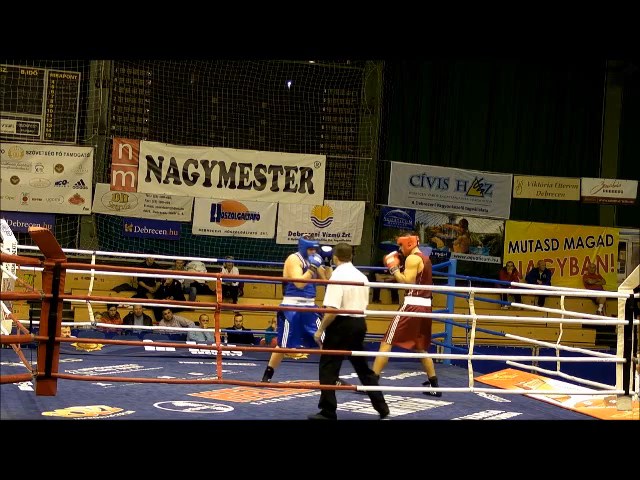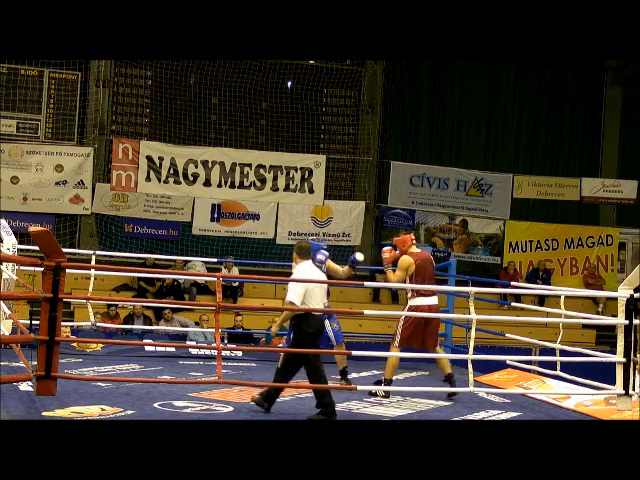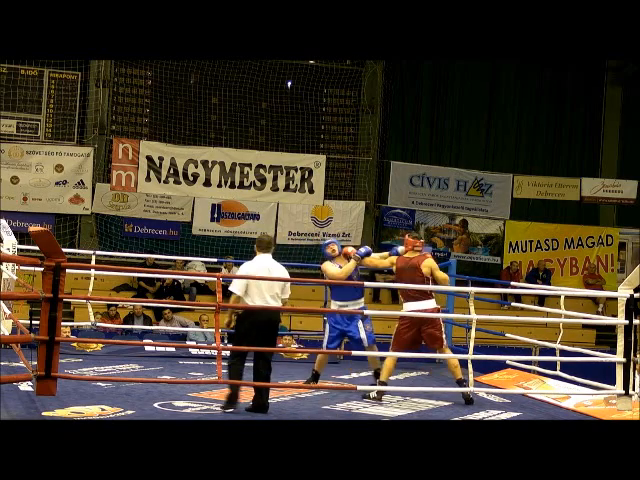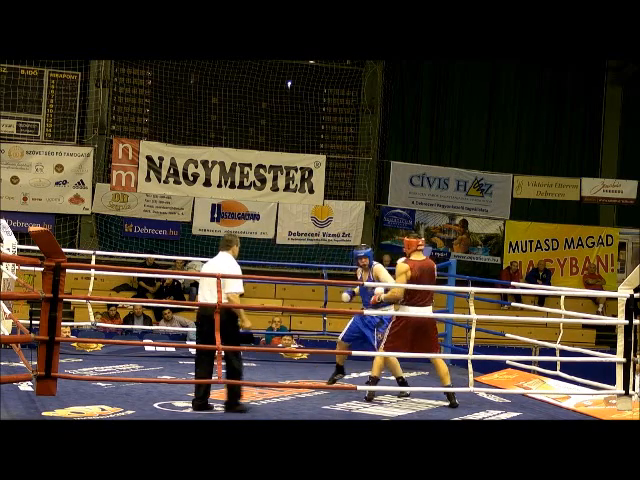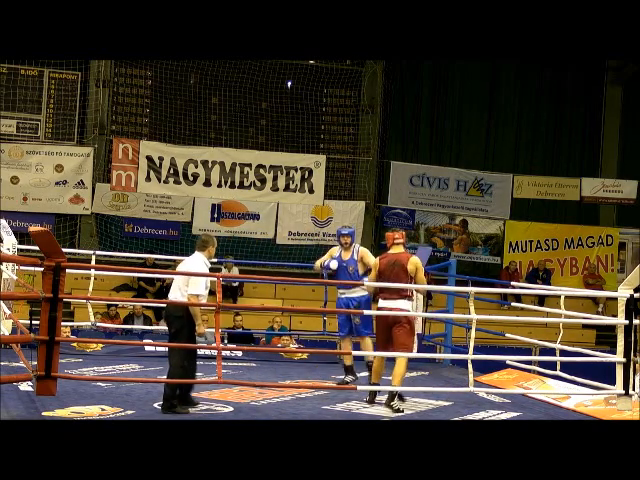
dt=0.5s
person 1, frame 1
left shoulder: (337, 277)
right shoulder: (362, 277)
left elbow: (332, 310)
left wrist: (320, 329)
left hip: (342, 325)
right hip: (359, 323)
left knee: (328, 367)
right knee: (363, 368)
left ankle: (328, 411)
right ankle: (381, 407)
person 1, frame 2
left shoulder: (299, 275)
right shoulder: (319, 274)
left elbow: (292, 305)
right elbow: (322, 303)
left wrist: (278, 323)
left hip: (304, 322)
right hip: (316, 321)
left knee: (313, 366)
right knee: (289, 362)
left ankle: (327, 408)
right ankle: (267, 398)
person 1, frame 3
left shoulder: (248, 267)
right shoulder: (281, 269)
left elbow: (236, 296)
right elbow: (284, 300)
left wrist: (229, 316)
left hip: (251, 315)
right hip: (273, 316)
left knee: (237, 356)
right knee: (264, 360)
left ankle: (233, 397)
right ankle: (261, 402)
person 1, frame 4
left shoulder: (208, 264)
right shoulder: (232, 266)
right elbow: (233, 297)
right wrist: (243, 318)
left hip: (203, 311)
right hip: (222, 313)
left knee: (204, 357)
right knee: (233, 357)
left ankle: (200, 400)
right ankle: (233, 401)
person 1, frame 5
left shoulder: (189, 262)
right shoulder: (200, 267)
right elbow: (192, 299)
right wrist: (199, 323)
left hip: (175, 309)
right hip: (182, 312)
left knee: (188, 355)
right knee: (179, 357)
left ankle: (184, 395)
right ankle: (170, 402)
person 2, frame 1
left shoulder: (413, 259)
right shoulder: (425, 258)
left elbow: (407, 282)
left wrist: (394, 268)
right wrist: (401, 263)
left hip: (413, 305)
right hip: (426, 306)
left knee: (387, 342)
right knee: (420, 348)
right ankle: (434, 385)
person 2, frame 2
left shoulder: (405, 259)
right shoulder: (428, 256)
left elbow: (394, 282)
left wrist: (387, 264)
left hip: (416, 306)
right hip: (433, 304)
left knee: (395, 347)
right knee: (434, 347)
left ankle: (385, 387)
right ankle: (451, 382)
person 2, frame 3
left shoulder: (396, 260)
right shoulder: (428, 261)
left elbow: (372, 263)
right elbow: (445, 282)
left hip: (410, 312)
right hip: (430, 310)
left knee: (394, 352)
right knee: (443, 349)
left ankle: (379, 390)
right ankle: (464, 387)
person 2, frame 4
left shoulder: (403, 266)
right shoulder: (431, 265)
left elbow: (397, 294)
left wrist: (383, 296)
left hip: (405, 315)
right hip: (425, 315)
left knee: (384, 350)
right knee: (435, 355)
left ankle: (371, 389)
right ankle: (451, 395)
person 2, frame 5
left shoulder: (379, 260)
right shoulder: (413, 260)
left elbow: (370, 288)
left hip: (383, 309)
right hip: (402, 311)
left knee: (381, 352)
right knee: (402, 355)
left ankle: (372, 393)
right ankle: (392, 397)
person 3, frame 1
left shoulder: (312, 260)
right shoulder: (293, 259)
left elbow: (327, 279)
right elbow: (299, 283)
right wrist: (313, 267)
left hip: (310, 307)
right hip: (292, 308)
right knee: (284, 345)
right ankle: (267, 375)
person 3, frame 2
left shoulder: (326, 262)
left elbow: (342, 274)
left wrist: (352, 264)
right wrist: (317, 264)
left knee: (338, 341)
left ankle: (344, 377)
person 3, frame 3
left shoulder: (353, 254)
right shoulder: (327, 265)
right elbow: (341, 275)
right wrist: (356, 258)
left hip: (358, 311)
right hip: (337, 313)
left knee: (369, 344)
right knee: (327, 349)
left ankle: (378, 377)
right ankle: (314, 378)
person 3, frame 4
left shoulder: (378, 269)
right shoulder: (360, 271)
left elbow: (390, 283)
left wrist: (382, 290)
right wrist: (351, 292)
left hip: (382, 315)
right hip: (365, 314)
right knee: (342, 341)
left ankle: (404, 384)
right ankle: (339, 371)
person 3, frame 5
left shoulder: (361, 251)
right shoulder: (334, 251)
right elbow: (317, 266)
right wrist: (325, 264)
left hip: (359, 298)
right hip: (342, 298)
left knee: (363, 334)
right knee: (344, 336)
left ankle: (371, 370)
right ankle: (349, 373)
